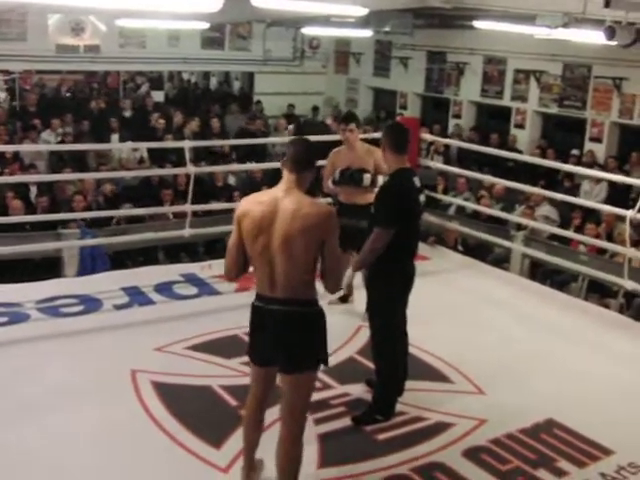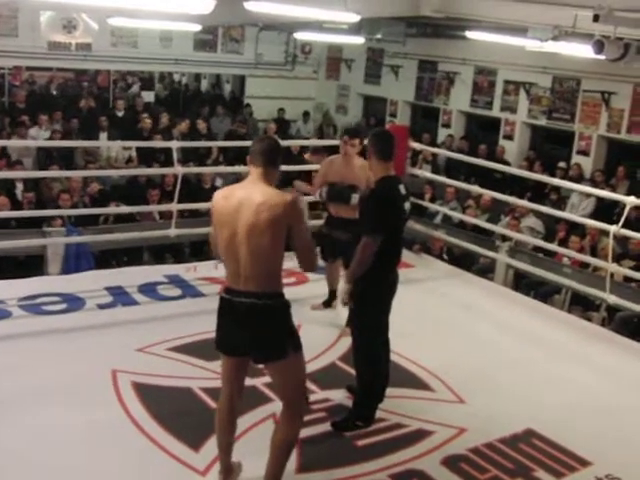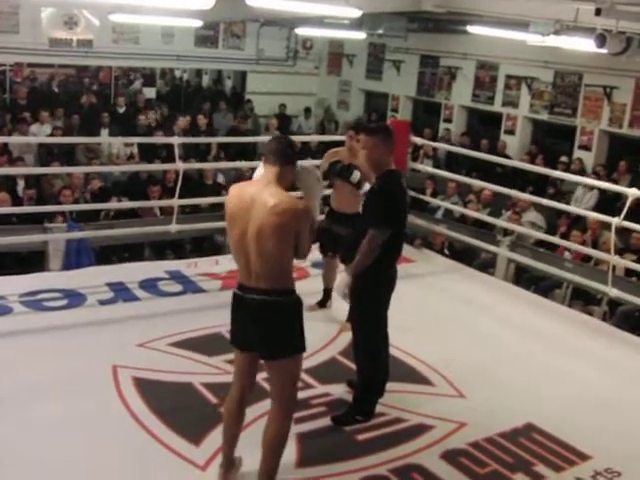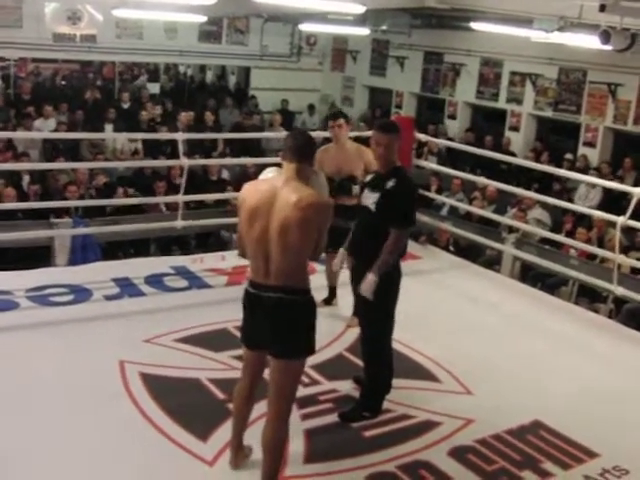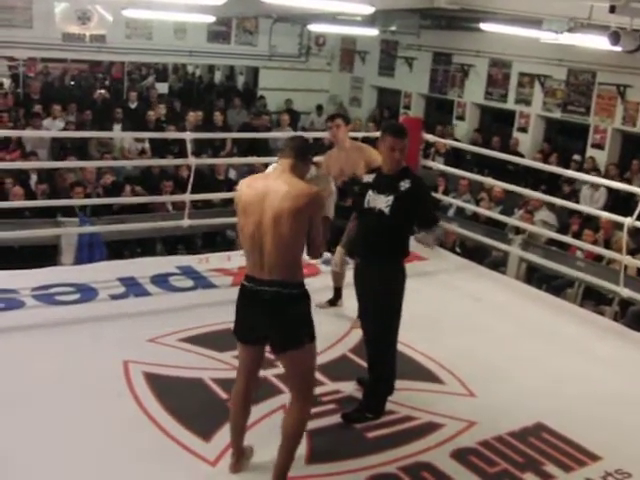
dt=0.4s
person 1, frame 1
left shoulder: (246, 206)
right shoulder: (321, 215)
left elbow: (231, 272)
right elbow: (332, 285)
right wrist: (339, 260)
left hip: (262, 313)
right hip: (301, 318)
left knee: (257, 394)
right knee: (293, 418)
person 1, frame 2
left shoulder: (220, 197)
right shoulder: (284, 202)
right elbow: (307, 262)
right wrist: (301, 221)
left hip: (230, 305)
right hip: (267, 310)
left knee: (230, 395)
right knee: (295, 404)
person 1, frame 3
left shoulder: (234, 192)
right shoulder: (295, 207)
right elbow: (300, 253)
left hip: (242, 300)
right hip: (278, 306)
left knee: (240, 386)
right knee: (283, 404)
person 1, frame 4
left shoulder: (248, 191)
right shoulder: (317, 203)
left elbow: (242, 250)
right elbow: (314, 255)
left hip: (255, 297)
right hip: (292, 304)
left knee: (249, 377)
right knee: (279, 405)
left ankle: (236, 451)
person 1, frame 5
left shoulder: (245, 186)
right shoulder: (309, 194)
right elbow: (316, 251)
left hip: (250, 292)
right hip: (287, 299)
left knee: (245, 379)
right knee: (302, 391)
person 2, frame 1
left shoulder: (393, 188)
right shoulder: (413, 181)
left elbow: (379, 239)
left wrist: (352, 269)
left hip: (387, 273)
right hip: (403, 267)
left knee: (384, 336)
right knee: (396, 330)
left ankle: (383, 405)
right ankle: (394, 383)
person 2, frame 2
left shoulder: (378, 195)
right shoulder: (399, 188)
left elbow: (368, 246)
left wrist: (348, 282)
left hip: (371, 280)
right hip: (387, 275)
left knee: (365, 343)
right knee: (377, 337)
left ankle: (363, 411)
right ankle: (375, 389)
person 2, frame 3
left shoulder: (386, 188)
right shoulder: (390, 182)
left elbow: (375, 238)
left wrist: (349, 274)
right wrist: (354, 270)
left hip: (373, 274)
right hip: (378, 271)
left knee: (365, 336)
right knee: (375, 331)
left ankle: (364, 405)
right ankle: (375, 383)
person 2, frame 4
left shoulder: (402, 185)
right shoulder: (372, 178)
left elbow: (398, 237)
left wrist: (374, 273)
right wrist: (347, 250)
left hip: (381, 272)
right hip: (362, 264)
left knee: (376, 333)
right knee: (369, 329)
left ankle: (371, 400)
right ankle: (378, 379)
person 2, frame 5
left shoulder: (413, 186)
right shoulder: (370, 178)
left elbow: (431, 224)
left wrist: (429, 235)
left hip: (389, 269)
right hip: (364, 264)
left knee: (382, 334)
right knee: (370, 329)
left ankle: (375, 400)
right ankle: (381, 380)
person 3, frame 1
left shoulder: (372, 153)
right shoulder: (335, 155)
right elbow: (326, 186)
left wrist: (370, 180)
right wrist: (337, 180)
left hip: (367, 211)
right hip: (344, 210)
right knee: (346, 254)
right ankle: (347, 292)
person 3, frame 2
left shoulder: (366, 169)
right shoulder: (329, 164)
right elbow: (315, 190)
left wrist: (356, 198)
right wrist: (324, 193)
left hip: (354, 225)
right hip: (332, 221)
right knee: (331, 262)
right ankle: (332, 298)
person 3, frame 3
right shoulder: (333, 154)
left wrist: (356, 177)
right wrist: (328, 171)
left hip: (355, 219)
right hip: (333, 214)
right knee: (328, 258)
right ankle: (326, 298)
person 3, frame 4
left shoulder: (363, 153)
right shoulder: (323, 153)
left wrist: (355, 188)
right wrist: (328, 186)
left hip: (354, 212)
right hip: (331, 210)
right knee: (331, 254)
left ankle: (359, 309)
right ankle: (331, 295)
person 3, frame 5
left shoulder: (364, 151)
right shoulder: (329, 157)
left wrist: (360, 187)
right wrist: (334, 191)
right hip: (339, 211)
right knee: (337, 255)
right ankle: (337, 296)
